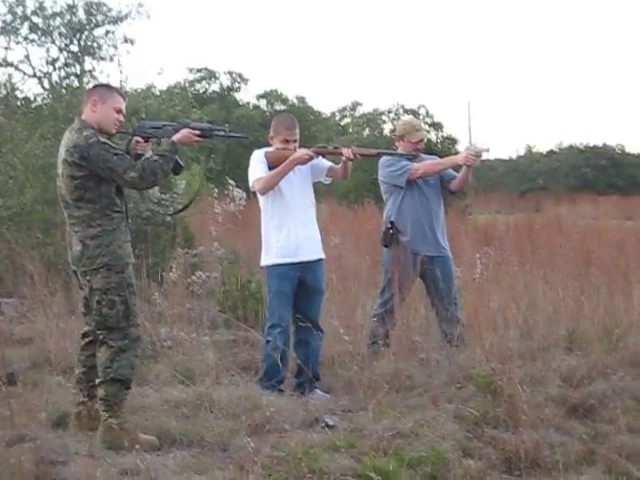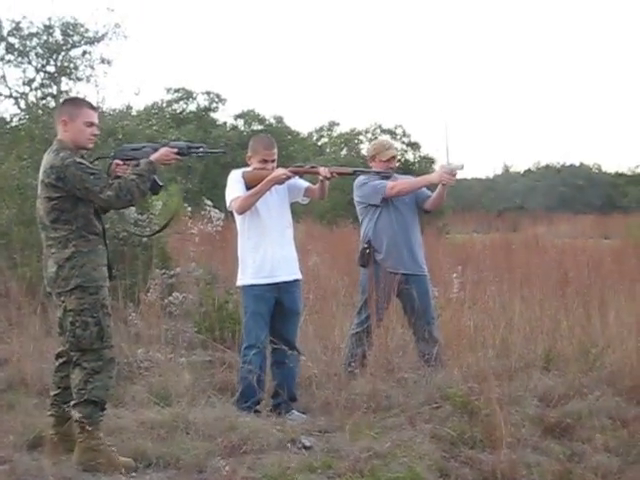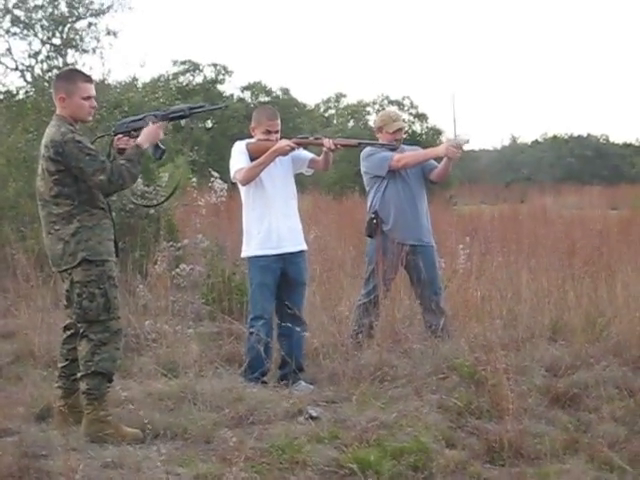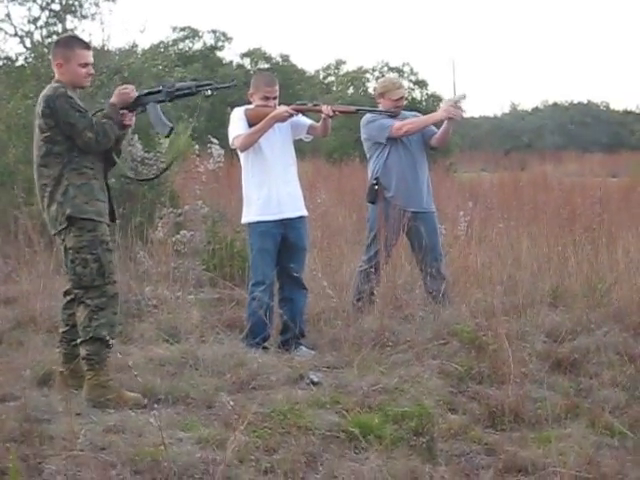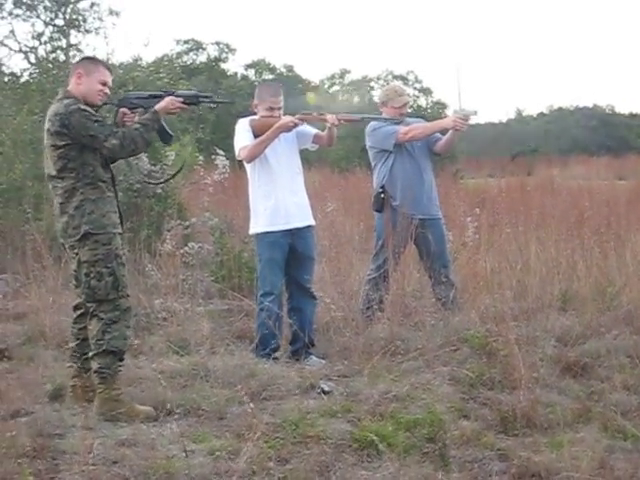
dt=1s
person 1, frame 1
left shoulder: (75, 139)
right shoulder: (89, 142)
left elbow: (117, 176)
right elbow: (140, 177)
left wrist: (132, 154)
right wrist: (172, 143)
left hip: (89, 251)
right hip: (105, 252)
left knee: (98, 330)
right knee: (122, 334)
left ankle: (87, 409)
right ankle: (112, 424)
person 1, frame 2
left shoulder: (58, 160)
right shoulder: (66, 163)
left elbow: (95, 205)
right elbow: (118, 197)
left wrist: (113, 177)
right wrist: (151, 164)
left hip: (69, 272)
right hip: (81, 273)
left knee: (72, 352)
right knee: (96, 356)
left ankle: (61, 432)
right ankle: (89, 445)
person 1, frame 3
left shoulder: (59, 136)
right shoulder: (66, 138)
left elbow: (95, 182)
right elbow: (110, 181)
left wrist: (117, 154)
right wrist: (140, 146)
left hip: (76, 247)
right hip: (86, 248)
left knee: (80, 326)
right knee: (103, 328)
left ankle: (68, 405)
right ankle: (96, 417)
person 1, frame 4
left shoulder: (62, 100)
right shoulder: (57, 97)
left elbow: (98, 158)
right elbow: (94, 139)
left wrist: (119, 128)
right wrist: (114, 106)
left hip: (78, 209)
right hip: (80, 211)
left knee: (81, 291)
right knee: (100, 293)
left ankle: (71, 368)
right ankle: (97, 382)
person 1, frame 5
left shoulder: (62, 112)
right shoulder: (72, 112)
left elbow: (102, 155)
right elbow: (121, 146)
left wrist: (121, 127)
right wrist: (156, 113)
left hip: (79, 224)
right hip: (93, 224)
left knee: (90, 303)
right knee: (112, 306)
left ankle: (83, 382)
right ankle: (108, 396)
person 2, frame 1
left shoulder: (308, 158)
right shoulder: (260, 157)
left elbow: (339, 175)
right elbow: (261, 187)
left wrist: (346, 161)
right wrist: (291, 162)
left hip: (312, 255)
right hip: (280, 257)
left knee: (310, 324)
right knee: (278, 324)
left ankle: (307, 383)
right ankle: (270, 386)
person 2, frame 2
left shoulder: (285, 178)
right shoulder: (238, 177)
left elbow: (317, 195)
right elbow: (239, 206)
left wrist: (323, 180)
right wrist: (269, 181)
left hip: (288, 275)
right hip: (256, 277)
left knee: (287, 344)
right knee: (255, 345)
left ankle: (284, 403)
right ankle: (247, 407)
person 2, frame 3
left shoulder: (288, 150)
right shoulder: (242, 148)
left elbow: (321, 166)
right elbow: (243, 177)
left wrist: (327, 152)
right wrist: (273, 152)
left hip: (294, 246)
right hip: (261, 248)
left knee: (293, 316)
right knee: (261, 316)
left ankle: (291, 374)
right ankle: (254, 378)
person 2, frame 4
left shoulder: (287, 115)
right shoulder: (240, 115)
left elbow: (320, 133)
right elbow: (241, 144)
left wrist: (326, 118)
right wrist: (271, 119)
left hip: (294, 211)
right hip: (261, 214)
left knee: (294, 280)
right knee: (262, 282)
left ankle: (292, 340)
right ankle: (255, 344)
person 2, frame 5
left shoulder: (292, 126)
right shoulder: (245, 126)
left elbow: (325, 142)
right elbow: (247, 155)
left wrist: (331, 128)
right wrist: (276, 129)
left hip: (302, 221)
right hip: (269, 224)
left knee: (303, 290)
right knee: (270, 292)
left ankle: (302, 349)
right ankle: (265, 354)
person 3, frame 1
left shoulder: (434, 162)
right shoulder: (388, 163)
left elbow: (457, 186)
right elbow: (418, 172)
left wrist: (468, 166)
right wrist: (457, 160)
left hip: (436, 246)
right hip: (402, 246)
left knee: (448, 302)
right knee: (388, 301)
right ankle: (375, 351)
person 3, frame 2
left shoulder: (409, 181)
right shoulder: (363, 184)
left elbow: (431, 204)
right elbow: (394, 190)
left wrist: (443, 185)
right wrist: (432, 177)
left hip: (413, 265)
right hip: (379, 265)
left knee: (425, 321)
right knee: (366, 321)
left ankle: (435, 369)
right ankle: (352, 370)
person 3, frame 3
left shoulder: (415, 152)
right shoulder: (370, 155)
left elbow: (436, 176)
right elbow: (400, 162)
left wrist: (448, 158)
right wrist: (437, 150)
left hip: (420, 236)
right hip: (386, 236)
left knee: (431, 292)
right knee: (373, 292)
left ankle: (442, 340)
right ankle: (358, 341)
person 3, frame 4
left shoulder: (415, 118)
right shoulder: (370, 122)
left elbow: (437, 141)
right elbow: (400, 130)
left wrist: (449, 121)
right wrist: (438, 115)
left hip: (421, 202)
right hip: (387, 202)
left knee: (432, 258)
right knee: (374, 258)
left ankle: (443, 306)
right ankle: (359, 308)
person 3, frame 5
left shoulder: (419, 124)
right shoulder: (375, 129)
left elbow: (440, 148)
right elbow: (407, 135)
left wrist: (454, 130)
right wrist: (444, 123)
left hip: (428, 208)
right hip: (394, 210)
left knee: (440, 264)
right knee: (381, 266)
right ankle: (368, 316)
